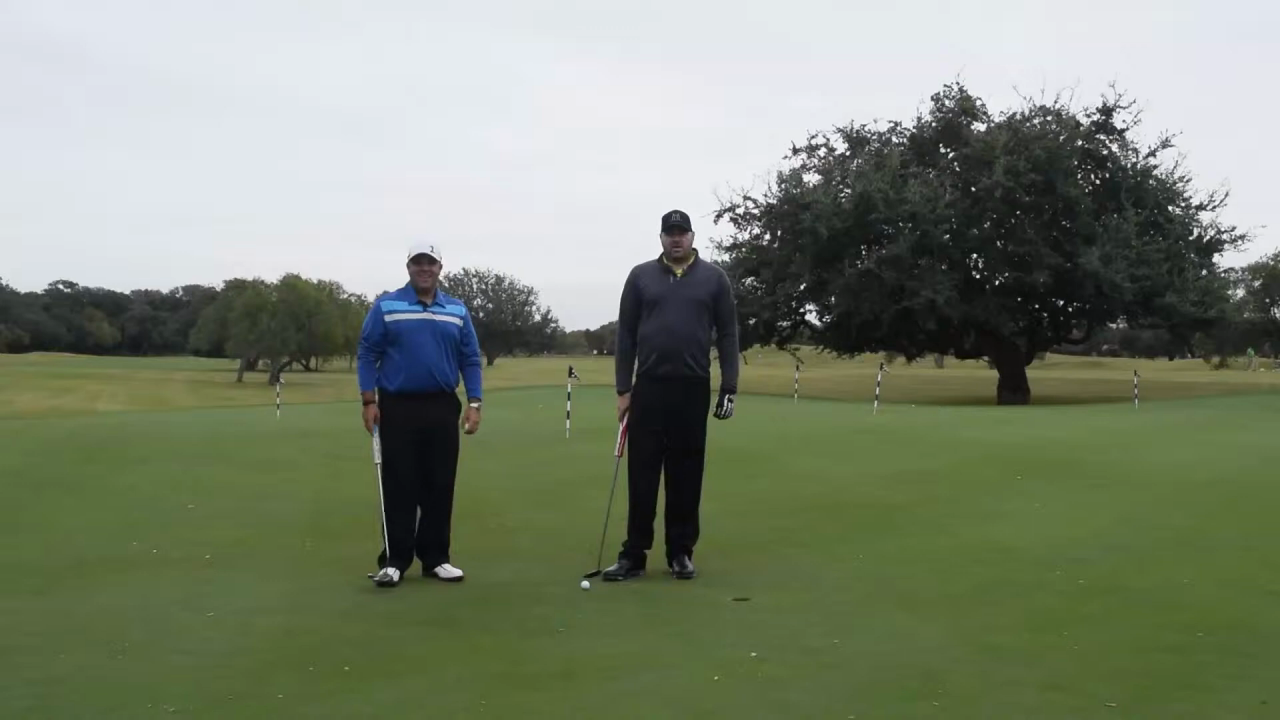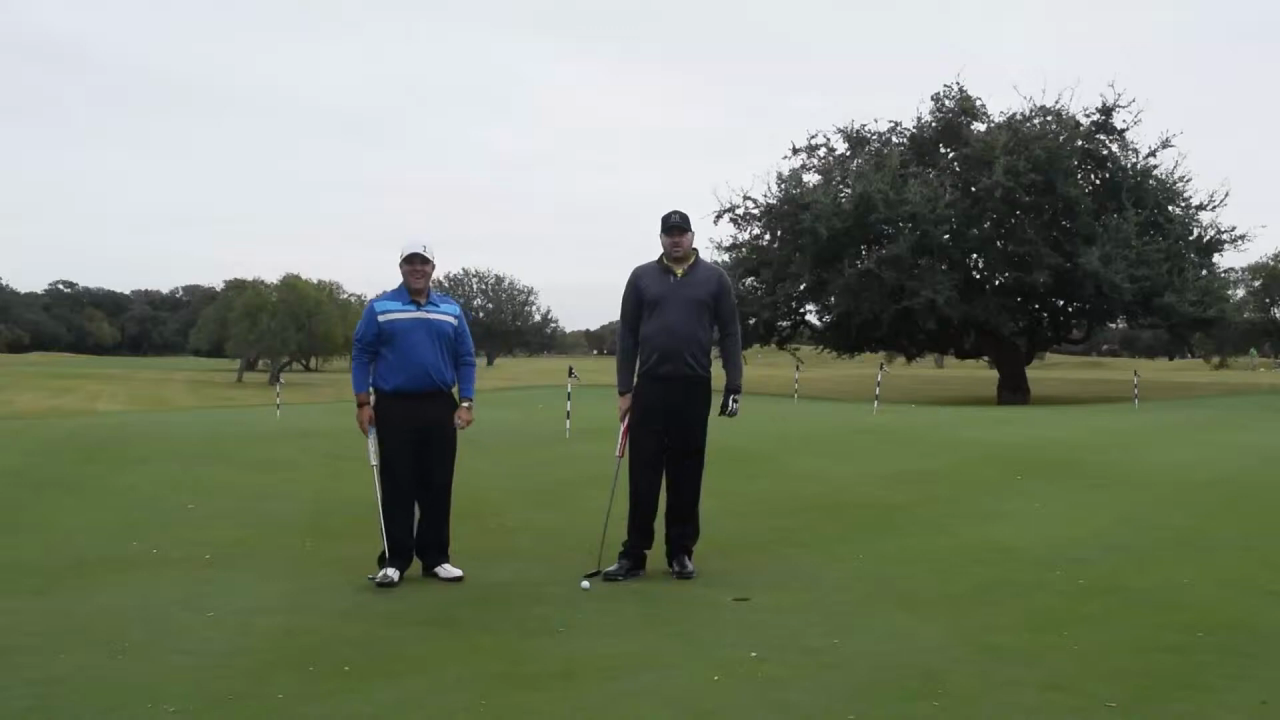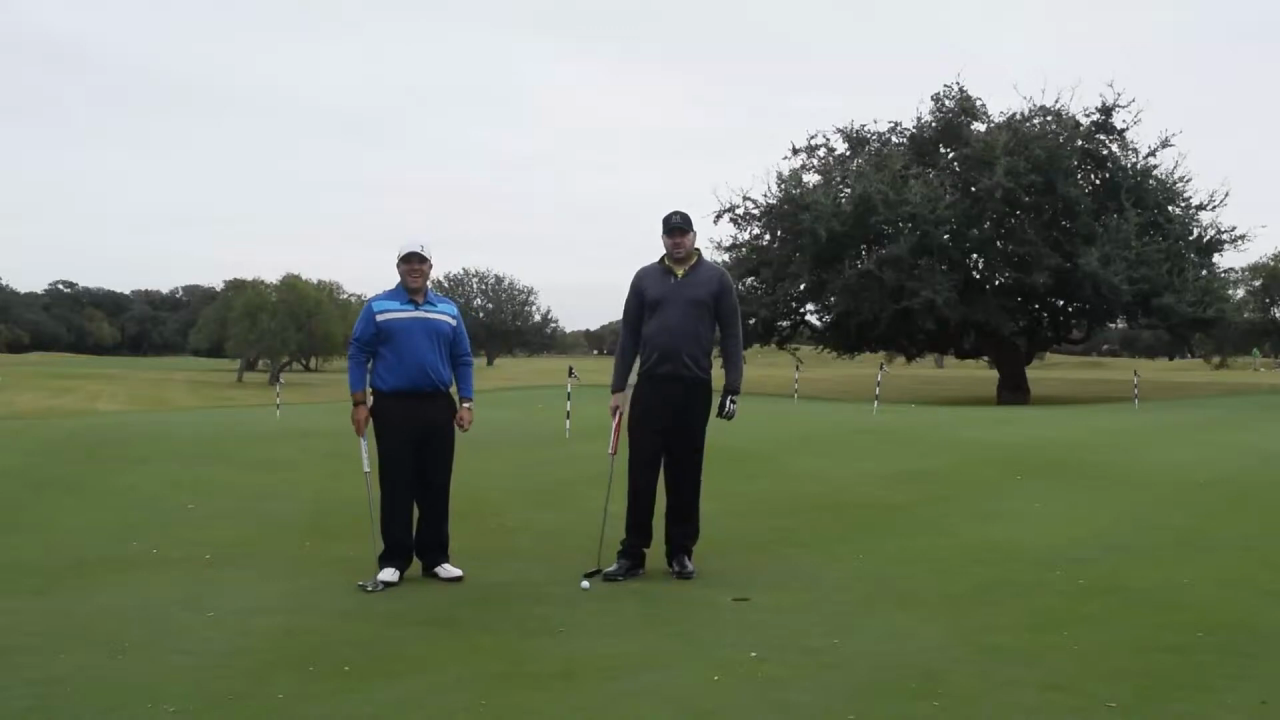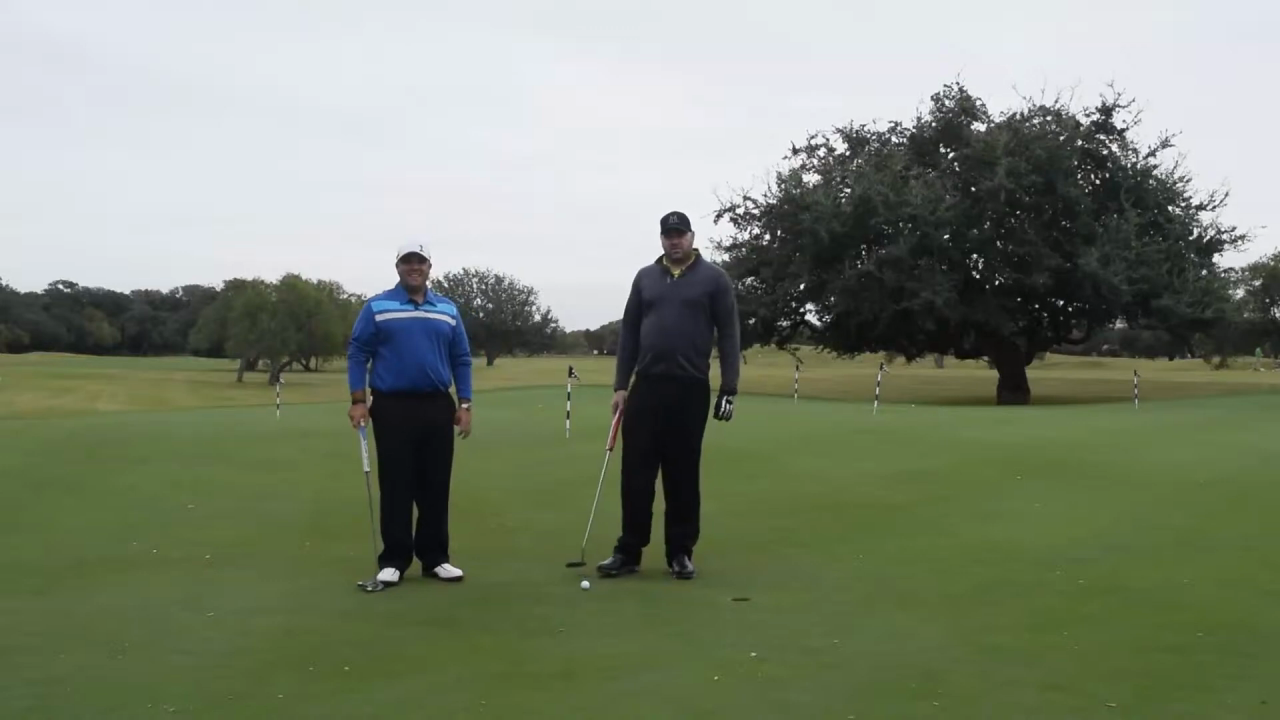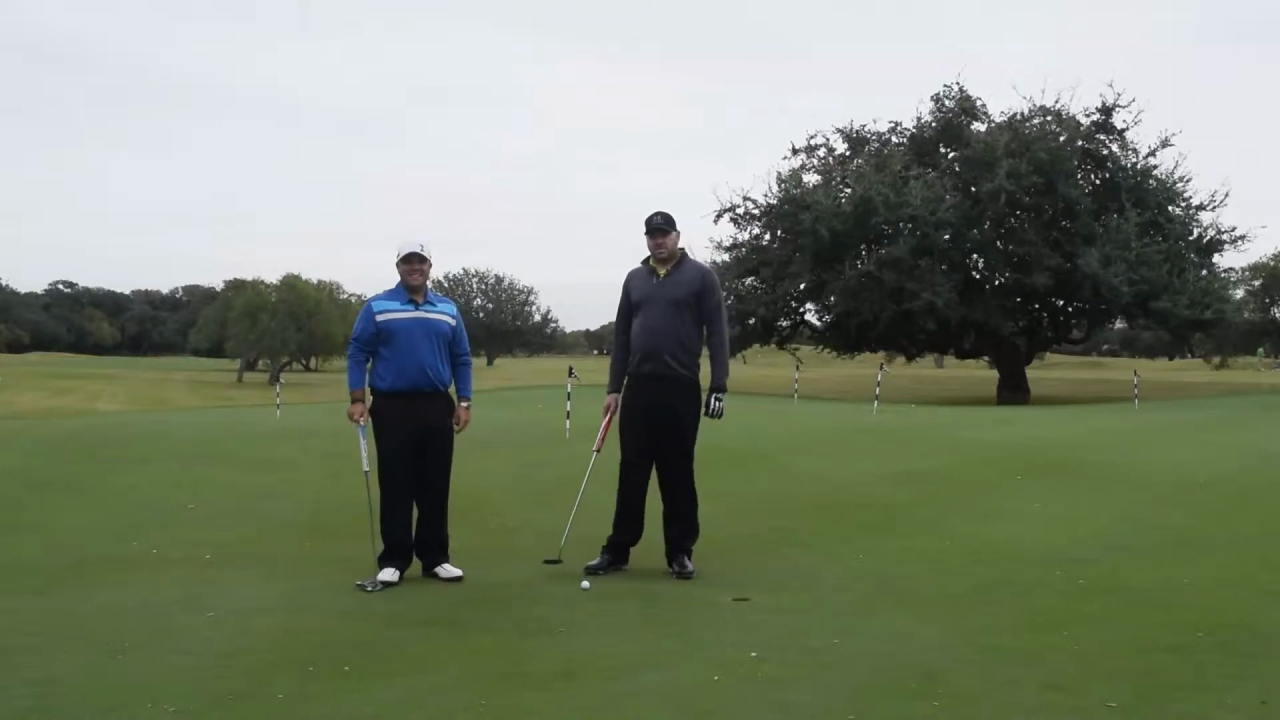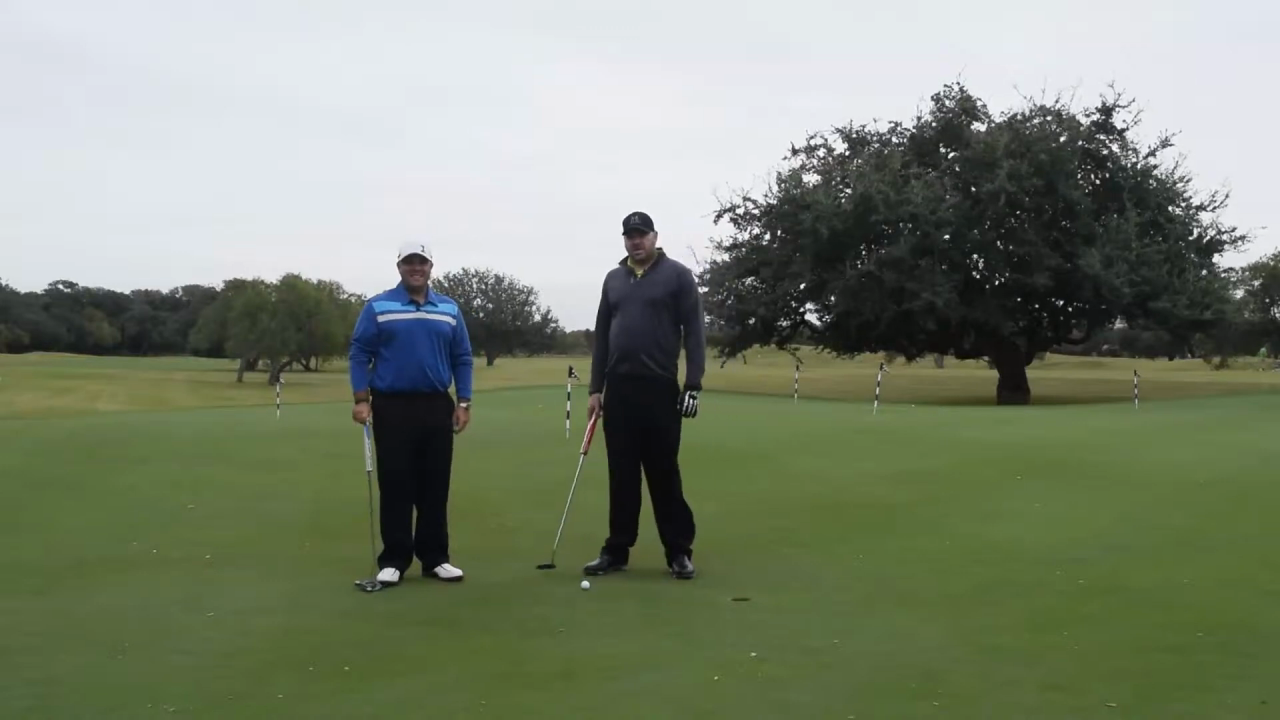
dt=0.3s
person 1, frame 1
left shoulder: (713, 278)
right shoulder: (641, 276)
left elbow: (727, 334)
right elbow: (626, 335)
left wrist: (729, 387)
right wrist: (623, 389)
left hip: (693, 388)
right hip: (649, 387)
left knee: (686, 474)
right knee: (642, 472)
left ankle: (681, 551)
right ankle: (634, 553)
person 1, frame 2
left shoulder: (714, 278)
right shoulder: (641, 277)
left elbow: (729, 334)
right elbow: (627, 335)
left wrist: (733, 386)
right wrist: (624, 390)
left hip: (694, 388)
right hip: (650, 387)
left knee: (686, 474)
right knee: (643, 473)
left ankle: (680, 552)
right ankle: (633, 554)
person 1, frame 3
left shoulder: (716, 278)
right shoulder: (645, 277)
left elbow: (731, 335)
right elbow: (629, 334)
left wrist: (732, 388)
right wrist: (618, 387)
left hip: (694, 389)
right hip: (650, 387)
left knee: (685, 474)
right knee: (641, 472)
left ankle: (680, 551)
right ankle: (632, 553)
person 1, frame 4
left shoulder: (714, 278)
right shoulder: (645, 277)
left elbow: (729, 335)
right elbow: (629, 333)
left wrist: (729, 389)
right wrist: (621, 385)
left hip: (690, 388)
right hip: (646, 387)
left knee: (683, 473)
right knee: (636, 469)
left ankle: (680, 552)
right ankle: (628, 550)
person 1, frame 5
left shoulder: (700, 276)
right shoulder: (634, 279)
left elbow: (717, 333)
right elbow: (622, 335)
left wrist: (718, 386)
right wrist: (614, 388)
left hip: (681, 388)
right hip: (638, 387)
left knee: (678, 473)
right knee: (631, 470)
left ankle: (680, 551)
right ankle: (618, 549)
person 1, frame 6
left shoulder: (677, 275)
right shoulder: (613, 279)
left elbow: (694, 332)
right elbow: (602, 336)
left wrist: (693, 384)
right wrist: (596, 388)
left hip: (660, 387)
right hip: (619, 388)
left knee: (664, 471)
right knee: (621, 472)
left ankle: (678, 550)
right ankle: (617, 549)
person 2, frame 1
left shoulder: (457, 310)
right shoulder: (385, 306)
left elbow: (470, 359)
right elbow: (367, 355)
left wrist: (474, 403)
right wrist: (369, 401)
left hip: (442, 407)
right hip: (398, 407)
left knee: (440, 486)
right knee: (399, 486)
left ankle: (436, 557)
right ankle: (394, 560)
person 2, frame 2
left shoulder: (451, 309)
right shoulder: (379, 307)
left elbow: (465, 359)
right elbow: (361, 356)
left wrist: (466, 402)
right wrist: (363, 403)
left hip: (439, 407)
right hip: (394, 407)
left knee: (437, 486)
right knee: (397, 486)
left ankle: (435, 557)
right ankle: (394, 560)
person 2, frame 3
left shoulder: (449, 310)
right shoulder: (377, 307)
left elbow: (462, 359)
right elbow: (358, 355)
left wrist: (466, 403)
right wrist: (359, 402)
left hip: (438, 407)
right hip: (393, 407)
left knee: (436, 486)
right knee: (396, 486)
left ankle: (435, 557)
right ankle: (393, 560)
person 2, frame 4
left shoulder: (448, 310)
right shoulder: (376, 307)
left elbow: (462, 359)
right elbow: (357, 354)
left wrist: (465, 403)
right wrist: (358, 400)
left hip: (437, 407)
right hip: (392, 407)
left knee: (436, 486)
right knee: (396, 486)
left ankle: (435, 557)
right ankle: (394, 560)
person 2, frame 5
left shoulder: (448, 310)
right shoulder: (377, 307)
left elbow: (462, 359)
right elbow: (357, 353)
left wrist: (464, 402)
right wrist: (357, 399)
left hip: (437, 407)
right hip: (392, 407)
left knee: (435, 487)
right knee: (395, 486)
left ankle: (435, 557)
right ankle: (394, 560)
person 2, frame 6
left shoulder: (449, 309)
right shoulder: (377, 307)
left elbow: (462, 358)
right elbow: (359, 354)
left wrist: (463, 402)
right wrist: (361, 399)
left hip: (436, 406)
right hip: (392, 406)
left knee: (435, 486)
right knee: (395, 486)
left ankle: (435, 557)
right ankle: (394, 560)
